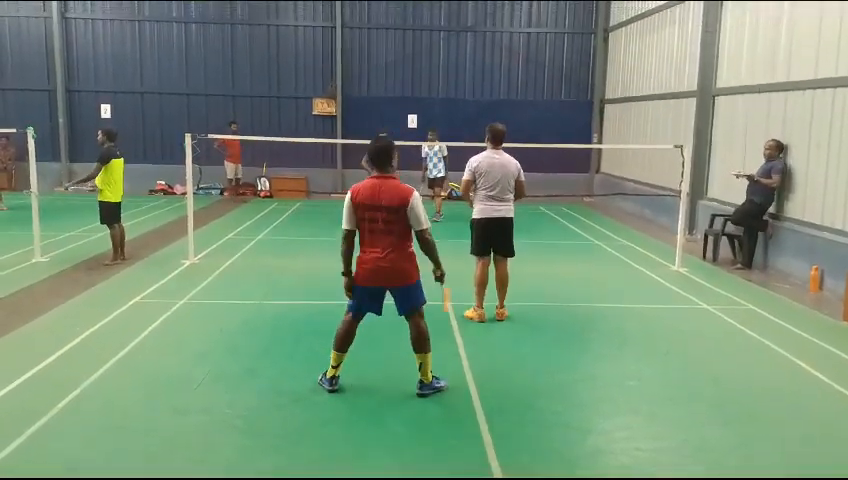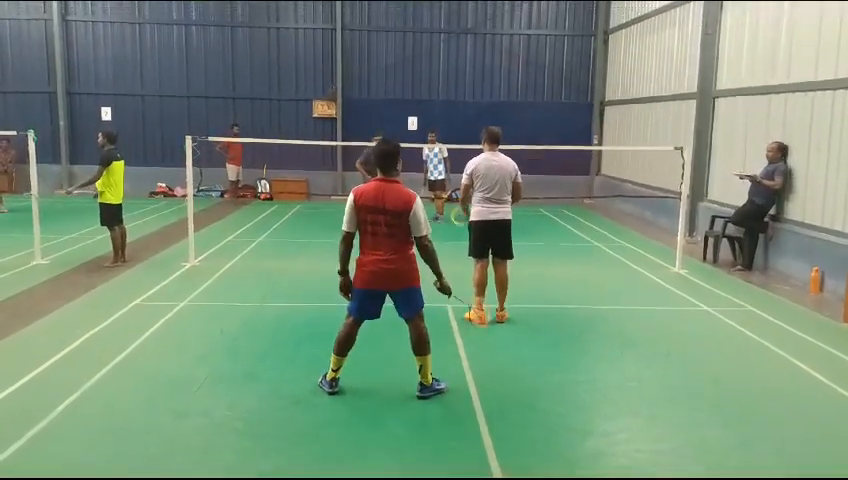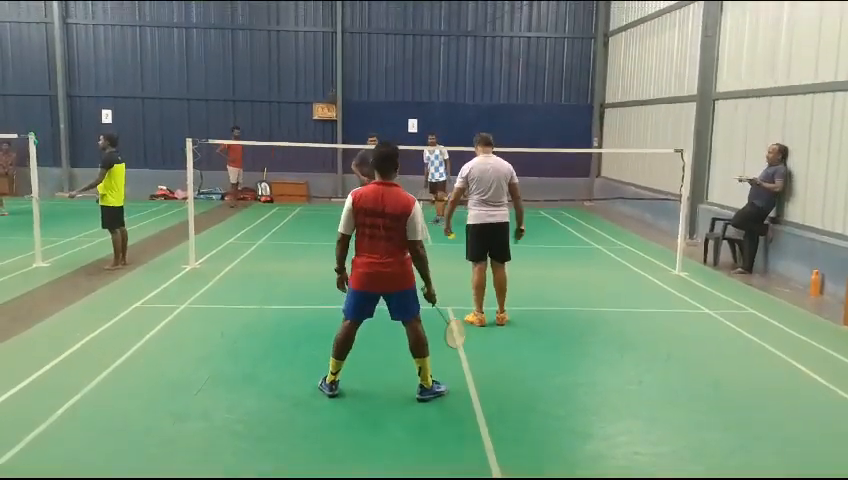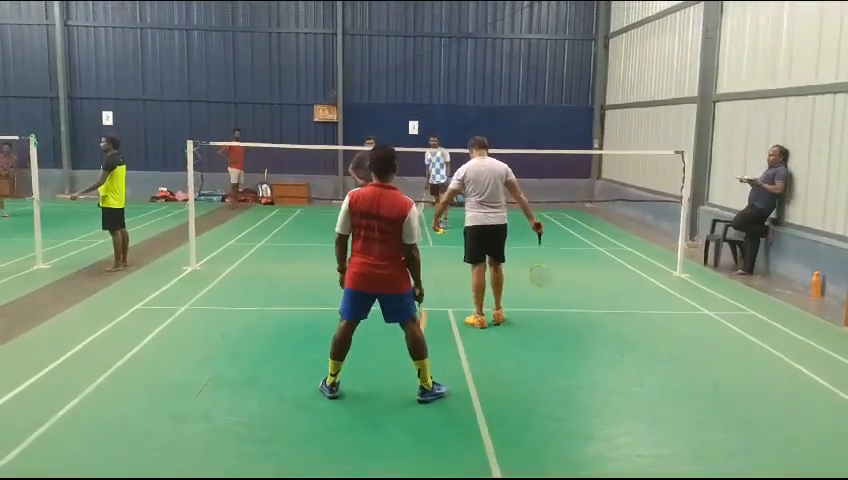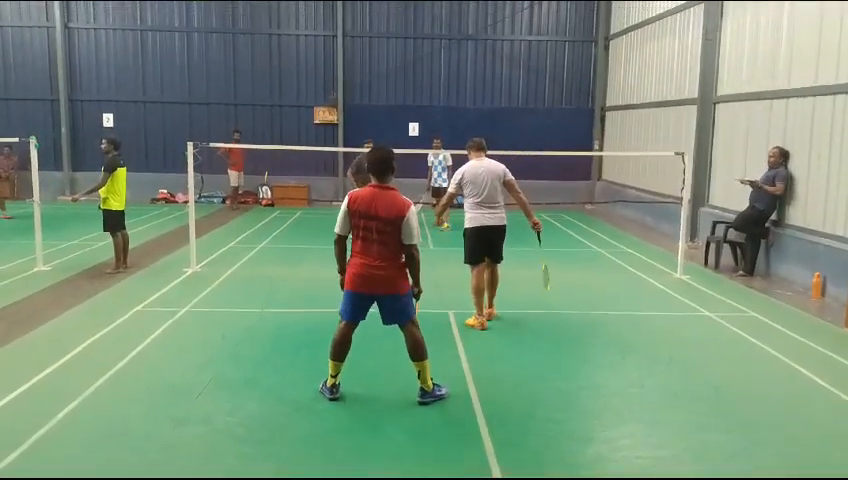
dt=0.2s
person 1, frame 1
left shoulder: (355, 193)
right shoulder: (408, 194)
left elbow: (347, 238)
right elbow: (424, 237)
left wrist: (347, 274)
right wrist: (437, 266)
left hip: (367, 270)
right hip: (403, 270)
left knee: (351, 318)
right knee: (416, 319)
left ankle: (331, 375)
right ankle: (426, 380)
person 1, frame 2
left shoulder: (358, 194)
right shoulder: (410, 198)
left elbow: (347, 238)
right elbow: (424, 243)
left wrist: (343, 273)
right wrist: (439, 277)
left hip: (368, 272)
right hip: (403, 273)
left knee: (352, 322)
right knee: (416, 322)
left ankle: (331, 378)
right ankle: (426, 382)
person 1, frame 3
left shoulder: (356, 196)
right shoulder: (409, 203)
left elbow: (342, 239)
right elbow: (417, 248)
left wrist: (340, 271)
right wrist: (428, 283)
left hip: (364, 274)
right hip: (399, 276)
left knee: (349, 324)
right knee: (414, 324)
left ankle: (331, 380)
right ankle: (426, 384)
person 1, frame 4
left shoulder: (353, 198)
right shoulder: (406, 205)
left elbow: (340, 239)
right elbow: (411, 251)
left wrist: (342, 270)
right wrist: (417, 284)
left hip: (359, 275)
right hip: (394, 278)
left knee: (346, 325)
right knee: (411, 326)
left ankle: (331, 382)
right ankle: (426, 386)
person 1, frame 5
left shoulder: (352, 198)
right shoulder: (404, 206)
left elbow: (339, 240)
right elbow: (411, 251)
left wrist: (342, 271)
right wrist: (416, 283)
left hip: (358, 276)
right hip: (392, 279)
left knee: (345, 326)
right knee: (411, 327)
left ankle: (331, 384)
right ankle: (427, 387)
person 2, frame 1
left shoulder: (476, 160)
right shoulder: (513, 163)
left elbow: (464, 191)
right elbow: (521, 194)
left wrist: (474, 201)
left hip: (482, 216)
right hip: (506, 217)
left knee: (482, 262)
right knee: (501, 263)
left ankle: (479, 309)
right ankle: (501, 308)
person 2, frame 2
left shoulder: (474, 163)
right shoulder: (511, 164)
left elbow: (464, 195)
right elbow: (517, 196)
left wrist: (467, 212)
left hip: (480, 219)
right hip: (503, 219)
left knee: (481, 264)
right knee: (501, 265)
left ankle: (479, 311)
right ankle: (501, 310)
person 2, frame 3
left shoulder: (469, 167)
right shoulder: (506, 166)
left elbow: (454, 198)
right elbow: (517, 199)
left wrist: (447, 222)
right wrist: (520, 224)
left hip: (477, 222)
right hip: (501, 221)
left knee: (479, 267)
right knee: (499, 268)
left ankle: (479, 314)
right ankle: (501, 313)
person 2, frame 4
left shoulder: (465, 169)
right shoulder: (502, 167)
left elbow: (446, 199)
right elbow: (518, 194)
left wrist: (436, 218)
right wrist: (532, 219)
left hip: (475, 223)
right hip: (499, 222)
left knee: (478, 269)
right knee: (496, 265)
left ankle: (479, 315)
right ankle: (498, 310)
person 2, frame 5
left shoulder: (463, 171)
right shoulder: (499, 167)
left elbow: (446, 201)
right elbow: (518, 194)
left wrist: (438, 217)
right wrist: (531, 217)
left hip: (475, 225)
right hip: (498, 223)
left knee: (477, 270)
right knee: (492, 266)
left ankle: (479, 317)
right ankle: (489, 308)
person 3, frame 1
left shoulder: (105, 152)
right shoulder: (117, 152)
left elbow: (94, 174)
left wrist: (73, 183)
right wrist: (98, 185)
left hip: (108, 196)
right hip: (116, 194)
left knee: (112, 225)
right knee: (118, 224)
left ankle: (116, 257)
right ankle: (122, 253)
person 3, frame 2
left shoulder: (106, 155)
right shoulder: (117, 154)
left elbow: (96, 178)
left wrist: (75, 188)
right wrist: (100, 190)
left hip: (108, 197)
right hip: (116, 196)
left knee: (113, 227)
right knee: (119, 225)
left ankle: (116, 259)
right ankle: (122, 256)
person 3, frame 3
left shoulder: (107, 158)
right shoulder: (118, 157)
left elbow: (98, 180)
left wrist: (78, 191)
right wrist: (103, 194)
left hip: (109, 200)
right hip: (117, 199)
left knee: (114, 230)
right knee: (121, 228)
left ankle: (117, 262)
right ankle: (123, 258)
person 3, frame 4
left shoulder: (109, 160)
right shoulder: (119, 159)
left elbow: (101, 182)
left wrist: (80, 193)
right wrist: (102, 198)
left hip: (111, 202)
right hip: (118, 200)
left knee: (115, 231)
right knee: (122, 229)
left ankle: (117, 263)
right ankle: (124, 260)
person 3, frame 5
left shoulder: (110, 161)
right shoulder: (119, 160)
left elbow: (101, 184)
left wrist: (81, 195)
right wrist: (103, 200)
left hip: (111, 204)
right hip: (119, 202)
left knee: (115, 233)
right knee: (122, 231)
left ankle: (118, 265)
right ankle: (124, 262)
person 4, frame 1
left shoulder: (778, 165)
right shoulder: (768, 163)
left elbow: (775, 183)
left wrist: (756, 178)
right wrist: (748, 176)
left hip: (759, 201)
right hip: (754, 200)
left knee: (735, 218)
right knee: (750, 232)
left ankle: (763, 225)
right ankle: (746, 263)
person 4, frame 2
left shoulder: (780, 167)
right shoulder: (770, 165)
left elbow: (778, 185)
left wrist: (759, 179)
right wrist: (751, 178)
left hip: (761, 202)
right hip: (755, 201)
left knee: (736, 218)
right knee: (750, 233)
left ankle: (764, 227)
right ankle: (746, 264)
person 4, frame 3
left shoulder: (780, 169)
right shoulder: (770, 167)
left elbow: (778, 188)
left wrist: (759, 182)
right wrist: (751, 181)
left hip: (761, 205)
right hip: (756, 204)
left knee: (736, 221)
right knee: (750, 236)
left ankle: (764, 229)
right ankle: (746, 267)
person 4, frame 4
left shoulder: (781, 171)
right shoulder: (770, 169)
left elbow: (779, 189)
left wrist: (759, 183)
right wrist: (751, 182)
left hip: (761, 207)
right hip: (756, 205)
left knee: (737, 223)
right knee: (751, 238)
left ankle: (765, 231)
right ankle: (747, 268)
person 4, frame 5
left shoulder: (781, 172)
right shoulder: (771, 170)
left elbow: (779, 191)
left wrist: (760, 185)
right wrist: (752, 184)
left hip: (762, 208)
right hip: (756, 207)
left knee: (737, 224)
right knee: (752, 239)
left ankle: (765, 232)
right ankle: (748, 270)
